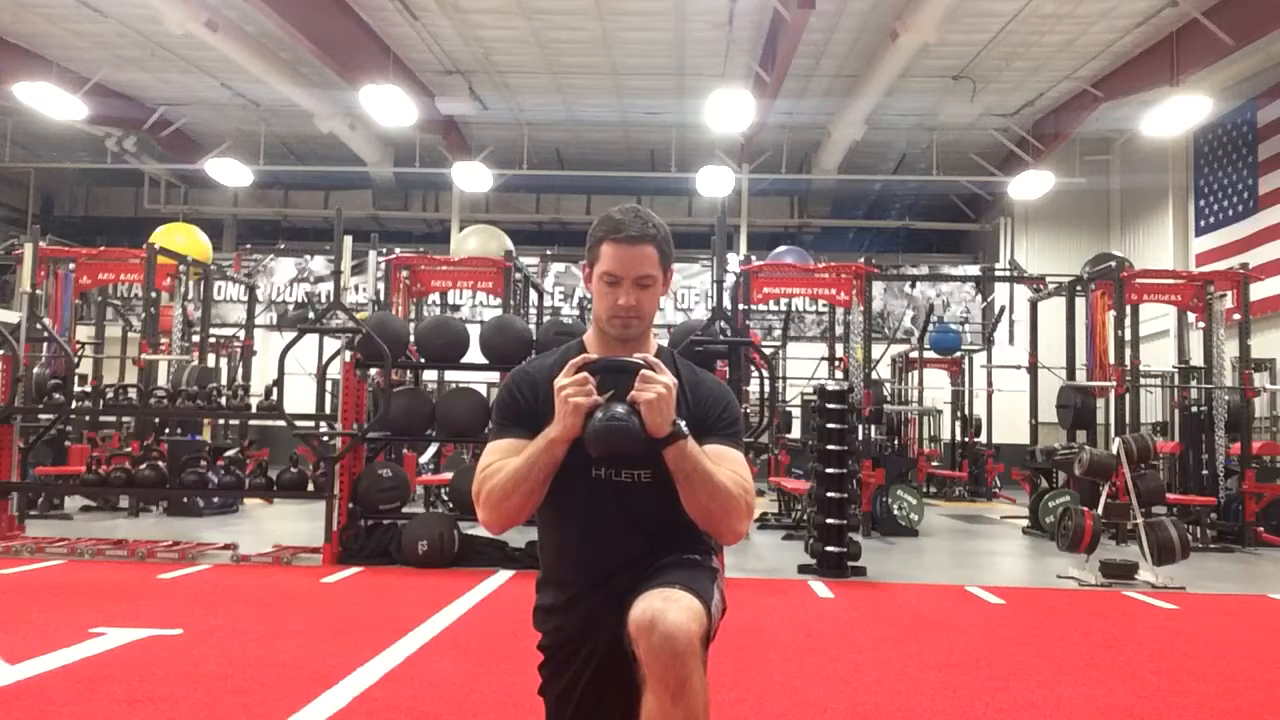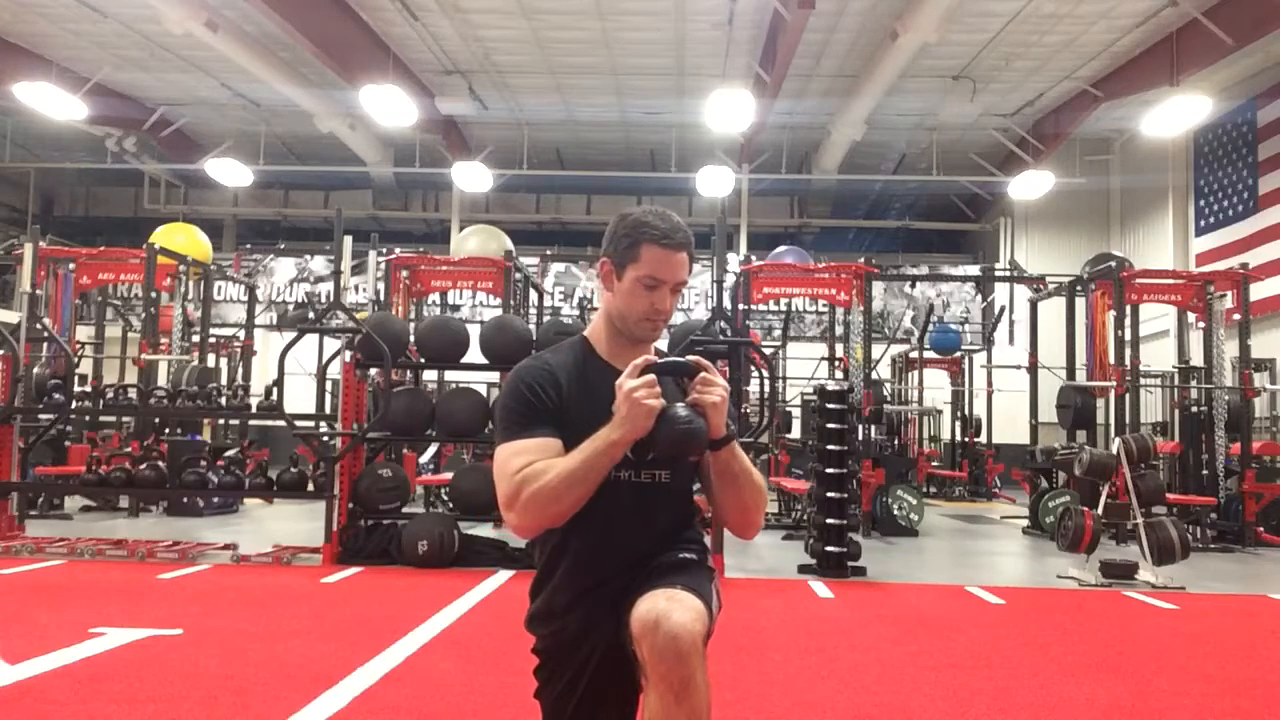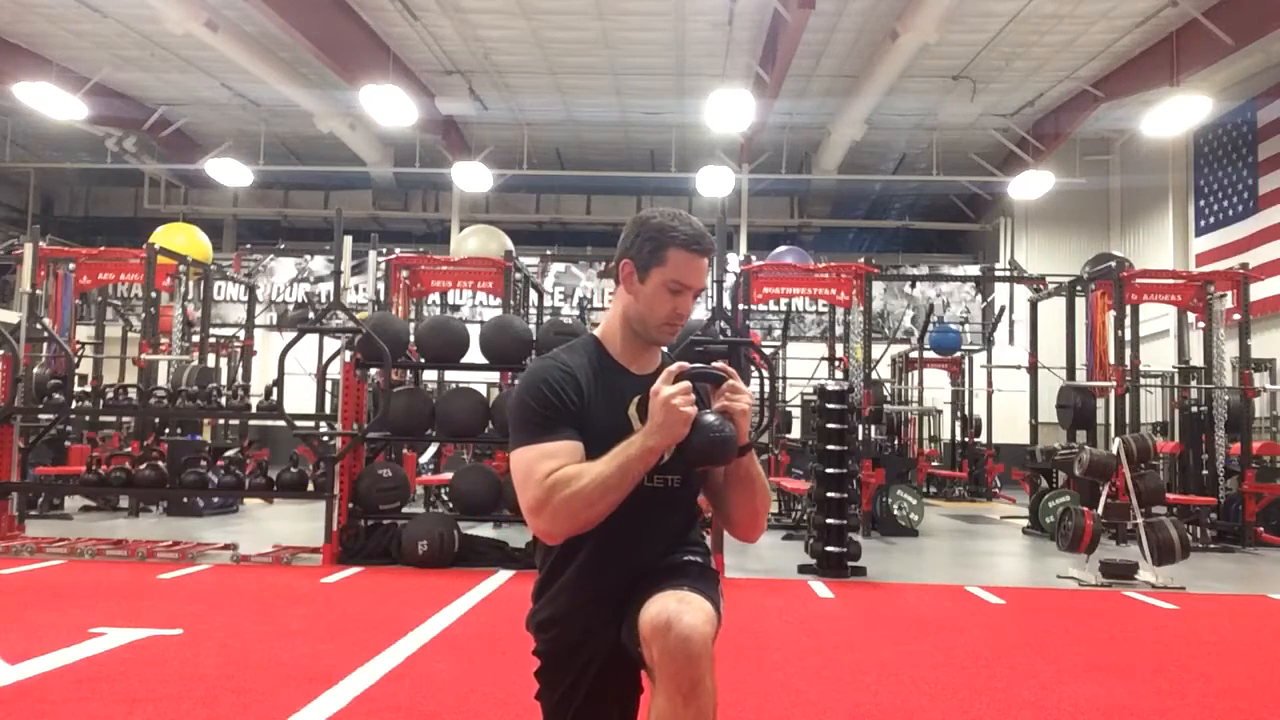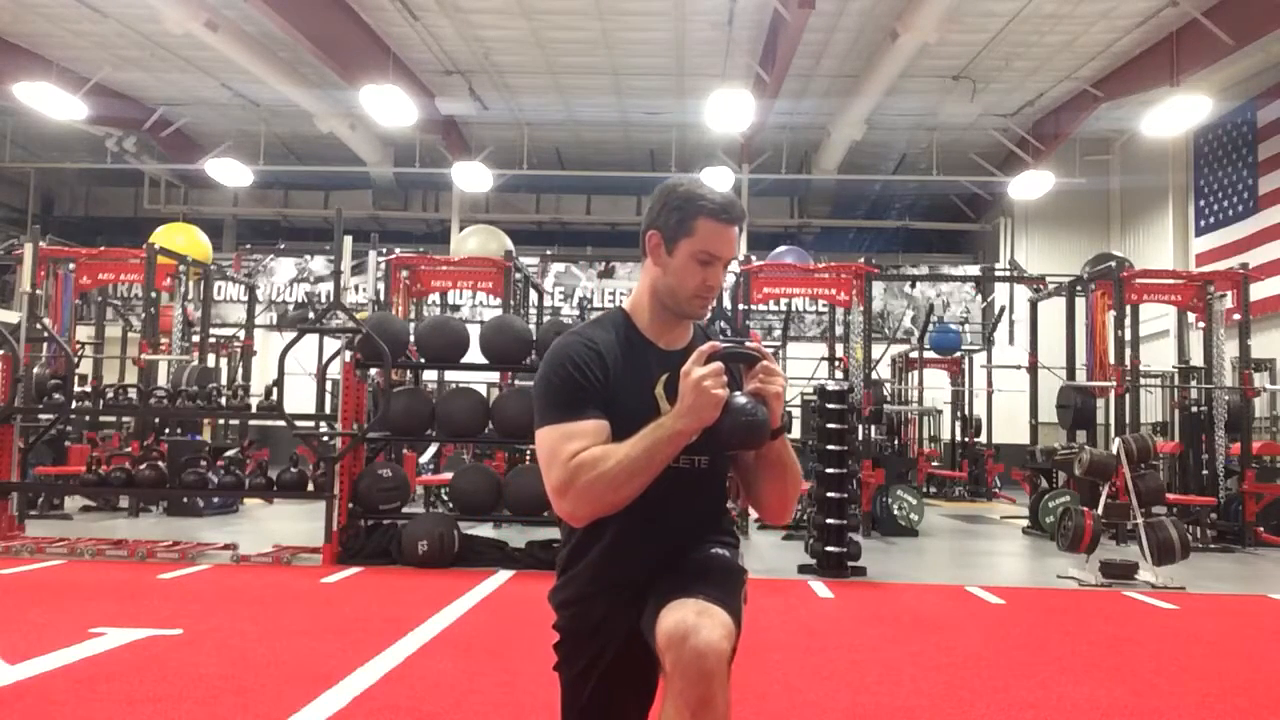
dt=1s
person 1, frame 1
left shoulder: (703, 392)
right shoulder: (533, 383)
left elbow: (733, 524)
right elbow: (493, 512)
left wrist: (670, 431)
right wrist: (561, 428)
left hip: (673, 577)
right hip: (575, 603)
left knee: (666, 629)
person 1, frame 2
left shoulder: (691, 384)
right shoulder: (540, 379)
left elbow: (747, 522)
right elbow: (522, 511)
left wrist: (719, 435)
right wrist: (622, 428)
left hip: (668, 572)
right hip: (574, 605)
left knee: (669, 630)
person 1, frame 3
left shoulder: (694, 386)
right shoulder: (555, 379)
left elbow: (747, 526)
right elbow: (549, 516)
left wrist: (739, 441)
right wrist: (653, 436)
left hip: (672, 575)
right hip: (579, 609)
left knee: (679, 633)
person 1, frame 4
left shoulder: (725, 363)
right shoulder: (581, 354)
left elbow: (777, 509)
right elbow: (574, 498)
left wrist: (771, 423)
right wrist: (683, 419)
left hip: (698, 559)
right hip: (603, 586)
left knee: (699, 646)
